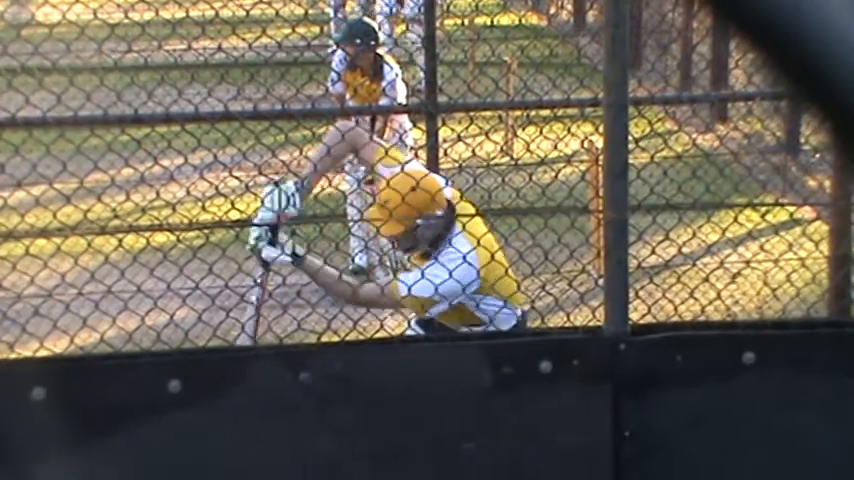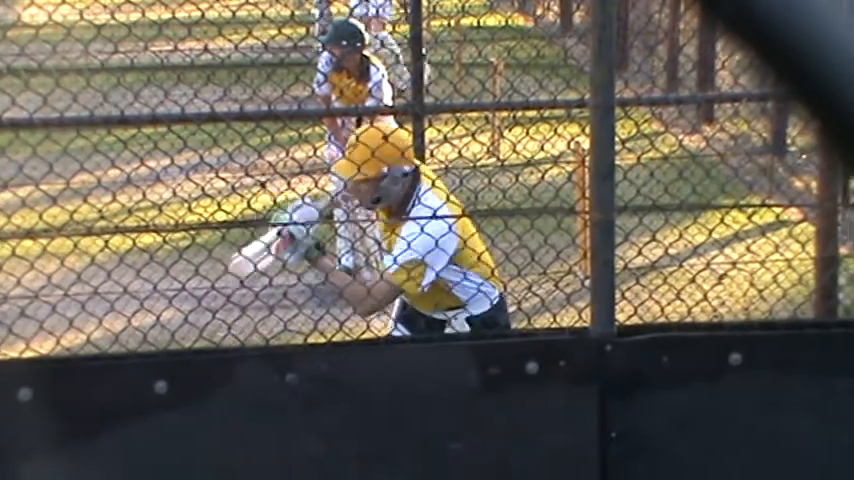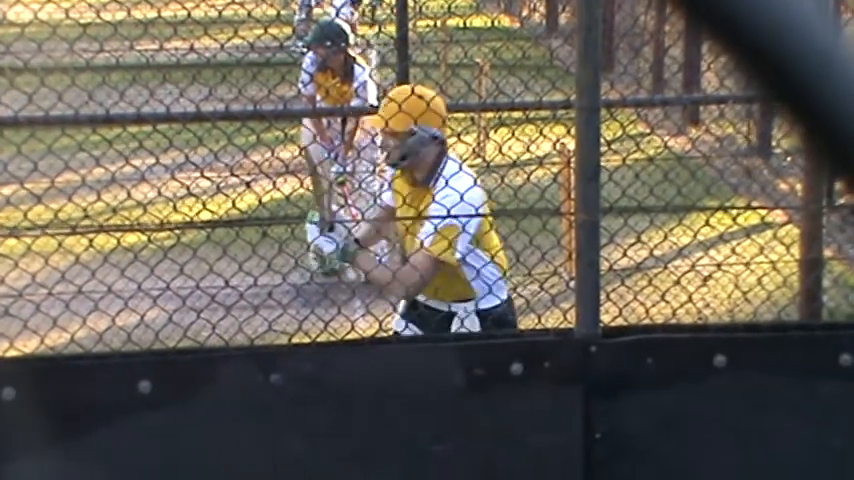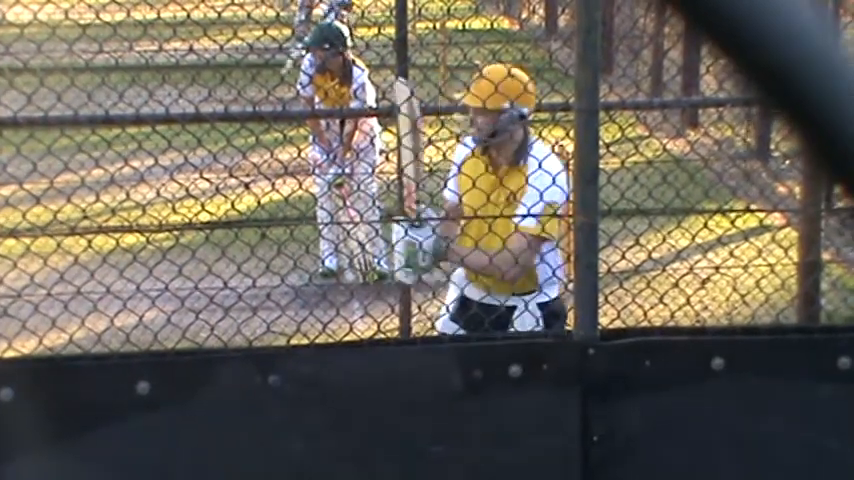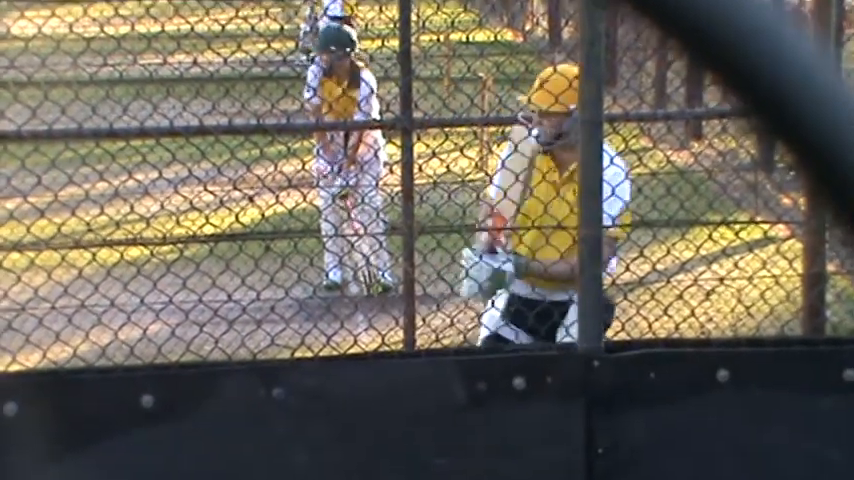
dt=0.3s
person 1, frame 1
left shoulder: (456, 267)
right shoulder: (417, 183)
left elbow: (364, 295)
right elbow: (348, 133)
left wrist: (294, 257)
right wrist: (298, 188)
right hip: (442, 317)
person 1, frame 2
left shoulder: (427, 229)
right shoulder: (398, 171)
left elbow: (364, 302)
left wrist: (314, 255)
left hip: (471, 320)
right hip: (419, 307)
person 1, frame 3
left shoulder: (458, 196)
right shoulder: (403, 167)
left elbow: (403, 286)
right elbow: (385, 221)
left wrist: (349, 252)
right wrist: (351, 242)
left hip: (478, 315)
right hip: (425, 303)
person 1, frame 4
left shoulder: (545, 173)
right shoulder: (467, 150)
left elbow: (513, 267)
right elbow: (450, 215)
left wrist: (441, 250)
right wrist: (424, 239)
left hip: (527, 307)
right hip: (469, 297)
person 1, frame 5
left shoulder: (609, 172)
right shoulder: (520, 148)
right elbow: (490, 212)
left wrist: (521, 265)
left hip: (572, 304)
right hip: (516, 294)
person 2, frame 1
left shoulder: (389, 72)
right shoulder: (342, 60)
left elbow: (384, 118)
right elbow: (339, 103)
left hip: (390, 127)
right hip: (356, 125)
right knee: (356, 189)
right ankle: (361, 254)
person 2, frame 2
left shoulder: (375, 73)
right shoulder: (328, 62)
left elbow: (373, 119)
right elbow: (325, 103)
right wrist: (340, 142)
right hip: (343, 125)
right knee: (344, 190)
right ankle: (348, 255)
person 2, frame 3
left shoulder: (359, 72)
right shoulder: (312, 62)
left elbow: (356, 117)
right elbow: (309, 103)
left wrist: (344, 157)
right wrist: (322, 140)
left hip: (360, 124)
right hip: (326, 123)
left knee: (366, 187)
right knee: (326, 186)
person 2, frame 4
left shoulder: (358, 74)
right shoulder: (310, 64)
left elbow: (354, 119)
right elbow: (308, 104)
left wrist: (342, 158)
right wrist: (321, 142)
left hip: (361, 125)
right hip: (325, 123)
left knee: (364, 188)
right knee: (325, 190)
left ankle: (377, 258)
right ankle: (330, 257)
person 2, frame 5
left shoulder: (365, 80)
right shoulder: (317, 71)
left elbow: (360, 128)
right elbow: (315, 115)
left wrist: (348, 168)
right wrist: (327, 153)
left hip: (365, 137)
right hip: (330, 135)
left knee: (369, 201)
right knee: (330, 202)
left ankle: (381, 270)
right ankle: (334, 269)
